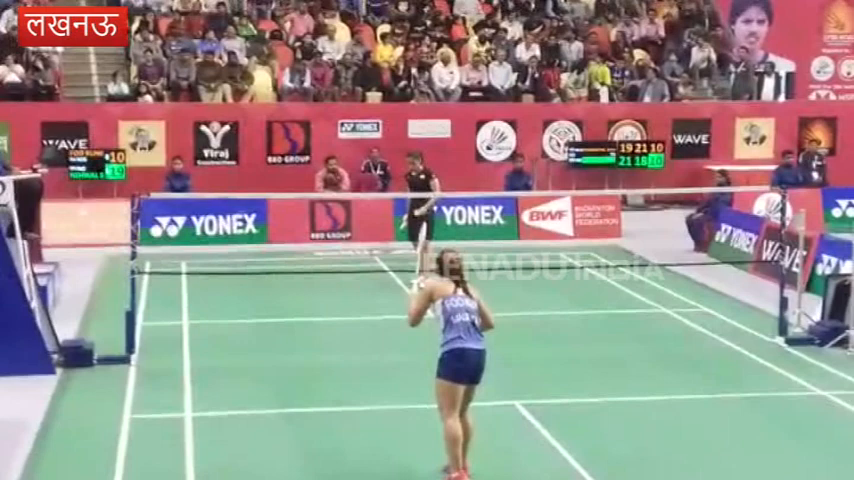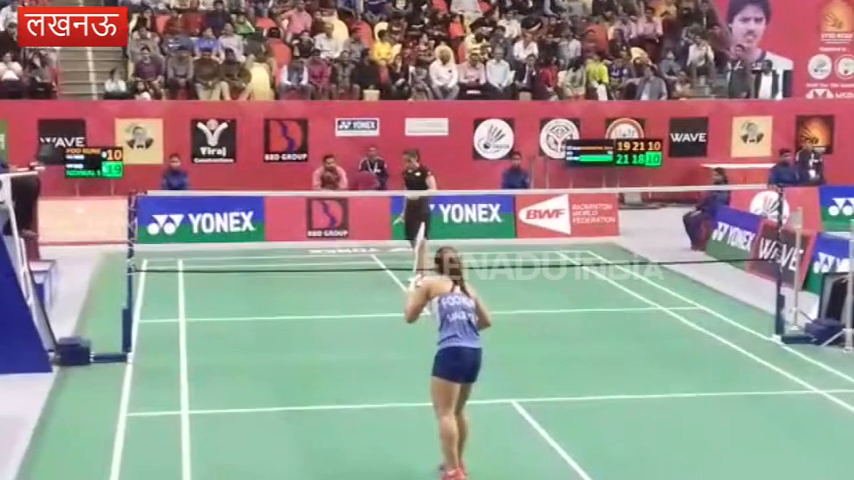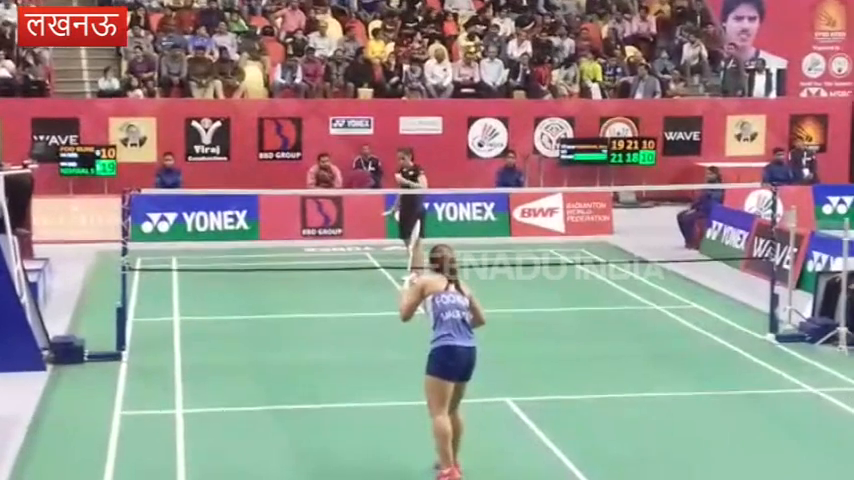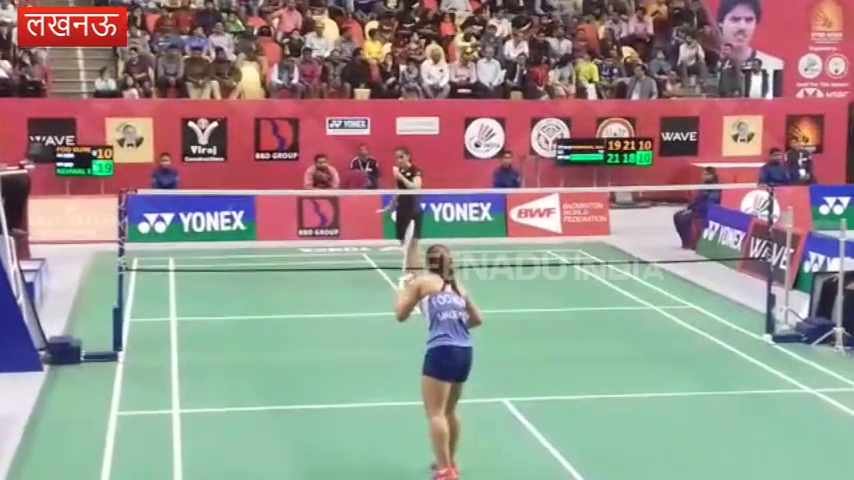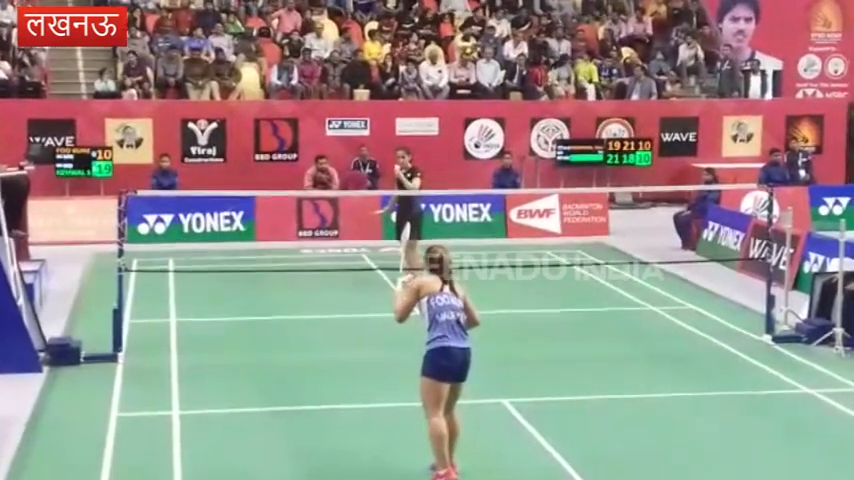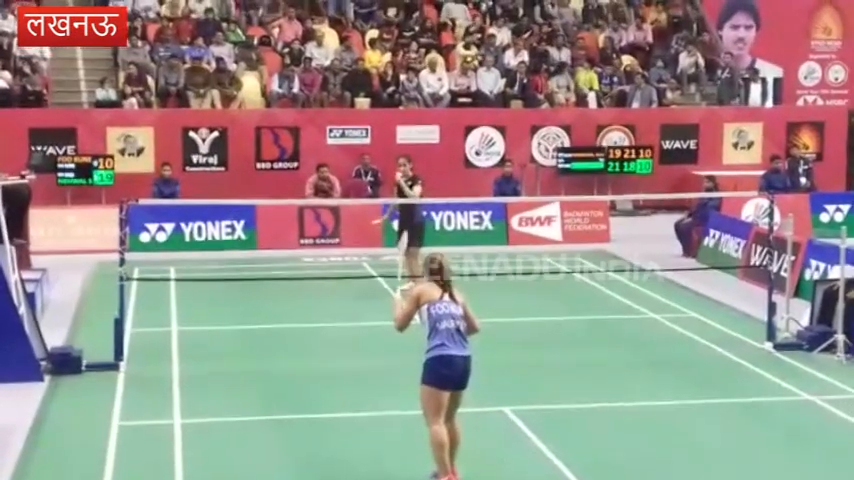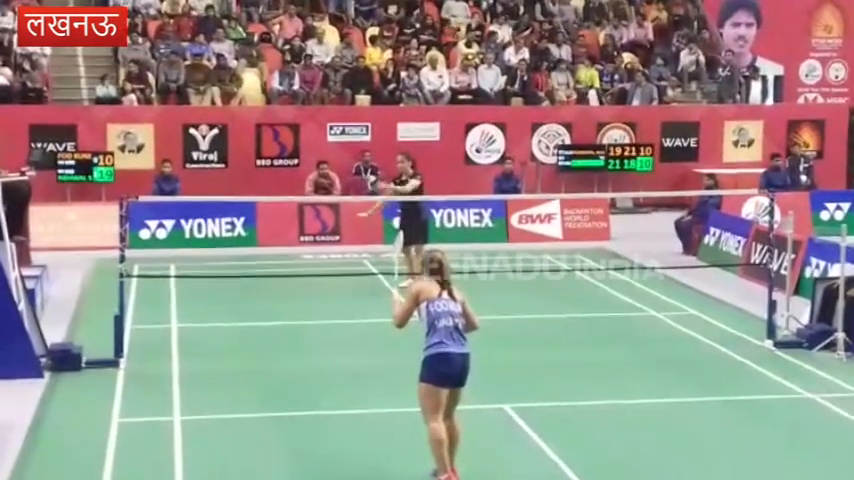
dt=0.2s
person 1, frame 1
left shoulder: (433, 285)
right shoulder: (469, 290)
left elbow: (413, 320)
right elbow: (489, 323)
left wrist: (414, 296)
left hip: (456, 354)
right hip: (478, 354)
left knee: (449, 416)
right knee: (461, 413)
person 1, frame 2
left shoulder: (430, 282)
right shoulder: (467, 288)
left elbow: (410, 316)
right elbow: (486, 321)
left wrist: (411, 293)
left hip: (451, 352)
right hip: (474, 353)
left knee: (445, 414)
right knee: (458, 411)
person 1, frame 3
left shoulder: (425, 281)
right shoulder: (461, 286)
left elbow: (405, 314)
right elbow: (480, 319)
left wrist: (405, 290)
left hip: (445, 351)
right hip: (469, 351)
left knee: (438, 412)
right knee: (452, 410)
person 1, frame 4
left shoulder: (421, 281)
right shoulder: (457, 286)
left elbow: (401, 315)
right elbow: (477, 318)
left wrist: (401, 291)
left hip: (442, 351)
right hip: (465, 351)
left knee: (435, 413)
right knee: (449, 411)
person 1, frame 5
left shoulder: (420, 282)
right shoulder: (456, 287)
left elbow: (400, 316)
right elbow: (474, 320)
left wrist: (399, 293)
left hip: (440, 353)
right hip: (464, 352)
left knee: (434, 414)
right knee: (448, 411)
person 1, frame 6
left shoulder: (420, 290)
right shoulder: (456, 295)
left elbow: (400, 325)
right elbow: (475, 327)
left wrist: (398, 303)
left hip: (440, 360)
right hip: (463, 360)
left knee: (435, 422)
right knee: (449, 419)
person 1, frame 7
left shoulder: (420, 286)
right shoulder: (455, 292)
left elbow: (399, 322)
right elbow: (474, 324)
left wrist: (396, 301)
left hip: (439, 358)
right hip: (462, 358)
left knee: (433, 420)
right knee: (448, 416)
person 2, frame 1
left shoulder: (428, 174)
right shoulder: (408, 175)
left elbow: (437, 194)
left wrist: (425, 207)
right wrist: (407, 213)
left hip: (426, 213)
right hip: (413, 213)
left knee: (424, 245)
right knee: (416, 245)
right ankle: (421, 274)
person 2, frame 2
left shoulder: (425, 171)
right shoulder: (405, 173)
left elbow: (434, 189)
left wrist: (418, 194)
right wrist: (404, 210)
left hip: (422, 210)
right hip: (410, 211)
left knee: (421, 243)
right knee: (413, 243)
left ankle: (424, 273)
right ankle: (419, 273)
person 2, frame 3
left shoulder: (418, 170)
right shoulder: (401, 171)
left elbow: (424, 188)
left wrist: (405, 181)
right wrist: (394, 207)
left hip: (416, 209)
right hip: (404, 209)
left knee: (416, 242)
right knee: (408, 242)
left ankle: (420, 272)
right ankle: (413, 271)
person 2, frame 4
left shoulder: (415, 171)
right shoulder: (398, 171)
left elbow: (415, 188)
left wrist: (400, 177)
right wrist: (389, 207)
left hip: (413, 210)
right hip: (401, 209)
left knee: (412, 243)
right knee: (404, 244)
right ankle: (410, 272)
person 2, frame 5
left shoulder: (415, 172)
right shoulder: (397, 172)
left elbow: (413, 189)
left wrist: (401, 175)
right wrist: (388, 207)
left hip: (413, 211)
right hip: (401, 210)
left knee: (412, 244)
right knee: (404, 244)
right ankle: (410, 272)
person 2, frame 6
left shoulder: (417, 180)
right shoulder: (399, 181)
left elbow: (414, 197)
left wrist: (401, 183)
right wrist: (386, 216)
left hip: (415, 220)
right hip: (403, 219)
left knee: (414, 253)
right knee: (406, 252)
right ankle: (412, 280)
person 2, frame 7
left shoulder: (417, 176)
right shoulder: (397, 179)
left elbow: (406, 189)
right elbow: (386, 196)
left wrist: (386, 187)
right wrist: (371, 210)
left hip: (419, 217)
right hip: (405, 217)
left knee: (418, 250)
right knee: (405, 248)
right ankle: (411, 277)
